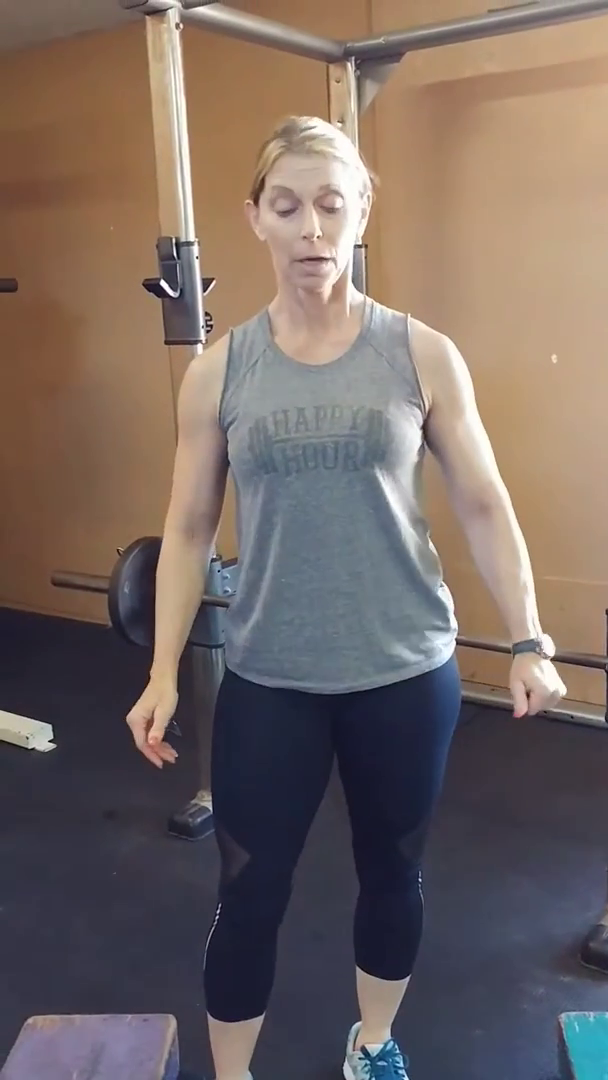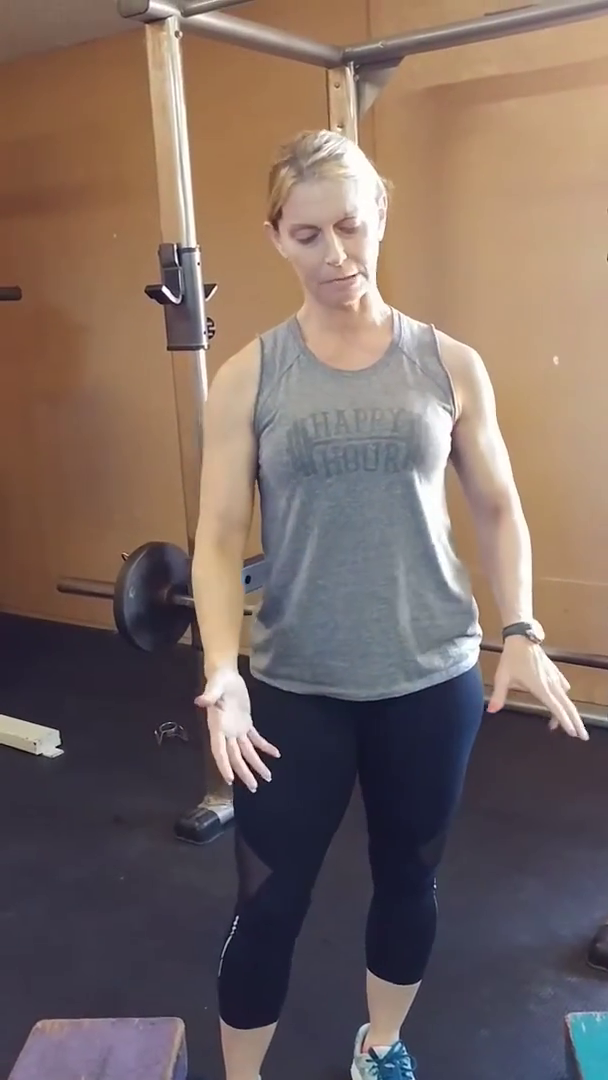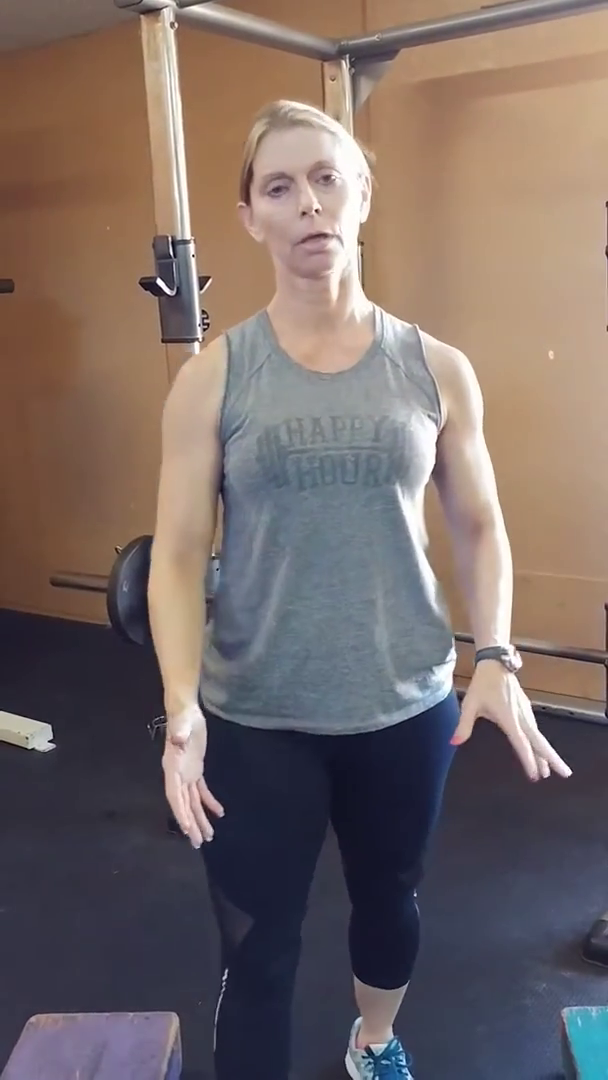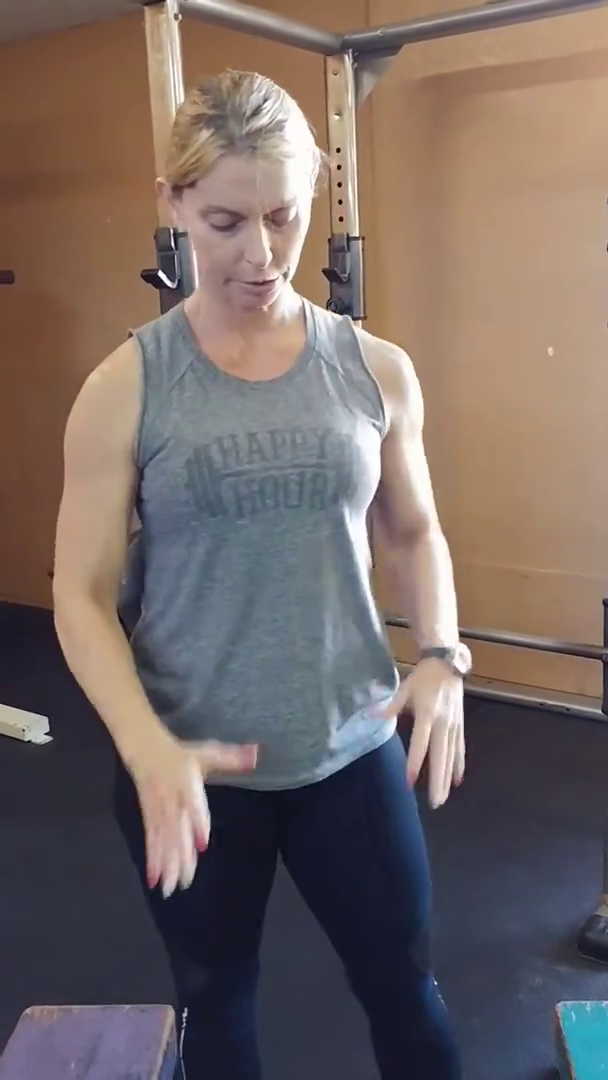
dt=1s
person 1, frame 1
left shoulder: (423, 355)
right shoulder: (219, 371)
left elbow: (484, 504)
right elbow: (189, 528)
left wrist: (528, 640)
right wrist: (163, 672)
left hip: (406, 674)
right hip: (268, 682)
left knee: (393, 873)
right knee: (249, 895)
person 1, frame 2
left shoulder: (450, 365)
right shoulder: (250, 377)
left elbow: (499, 511)
right elbow: (218, 538)
left wrist: (521, 631)
right wrist: (221, 665)
left hip: (431, 679)
right hip: (295, 687)
left knee: (409, 878)
right knee: (268, 903)
person 1, frame 3
left shoulder: (438, 371)
right shoulder: (214, 378)
left elbow: (479, 528)
right elbow: (177, 557)
left wrist: (494, 657)
right wrist: (181, 704)
left hip: (406, 707)
right hip: (256, 720)
left knee: (389, 900)
right knee: (256, 955)
person 1, frame 4
left shoulder: (376, 368)
right shoulder: (125, 387)
left elbow: (414, 533)
right elbow: (80, 596)
left wrist: (440, 655)
right wrist: (151, 752)
left hip: (353, 752)
right hip: (190, 765)
left knee: (407, 996)
